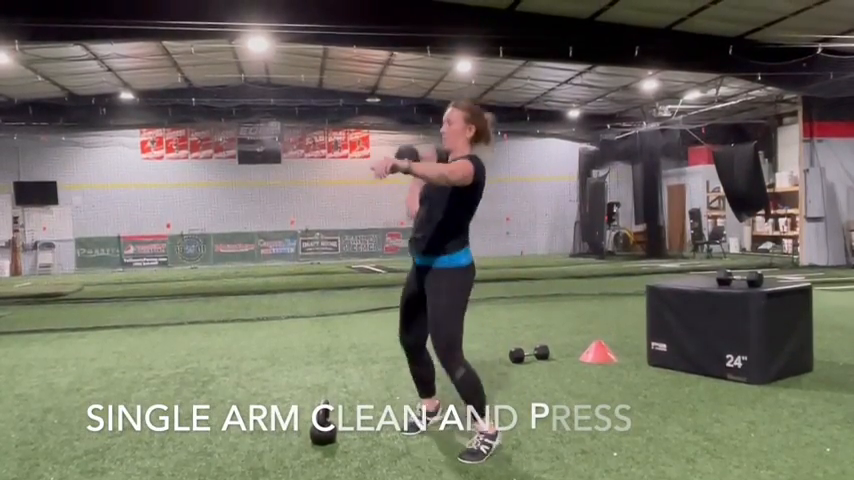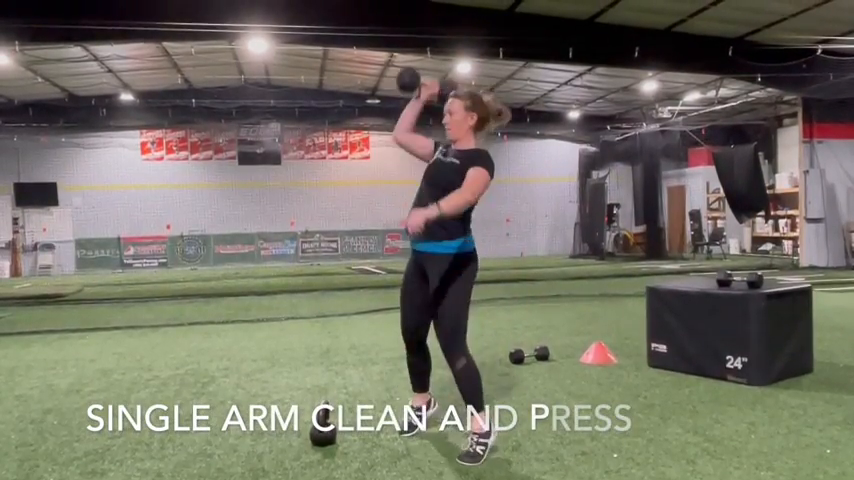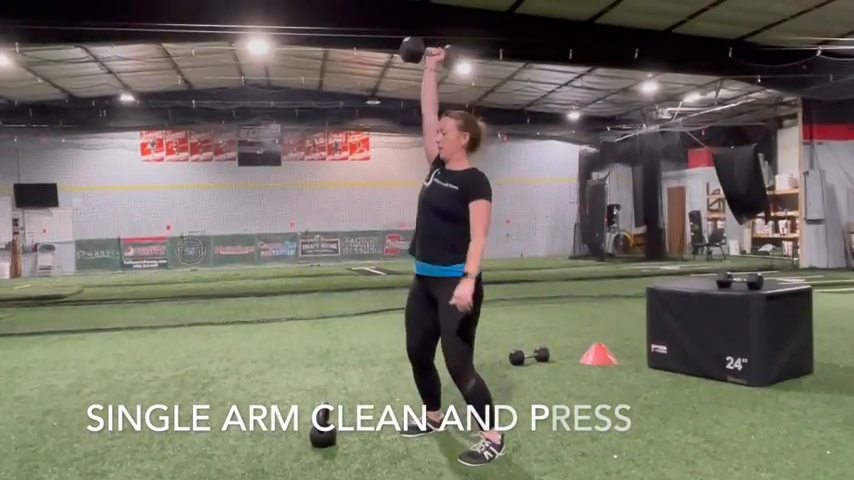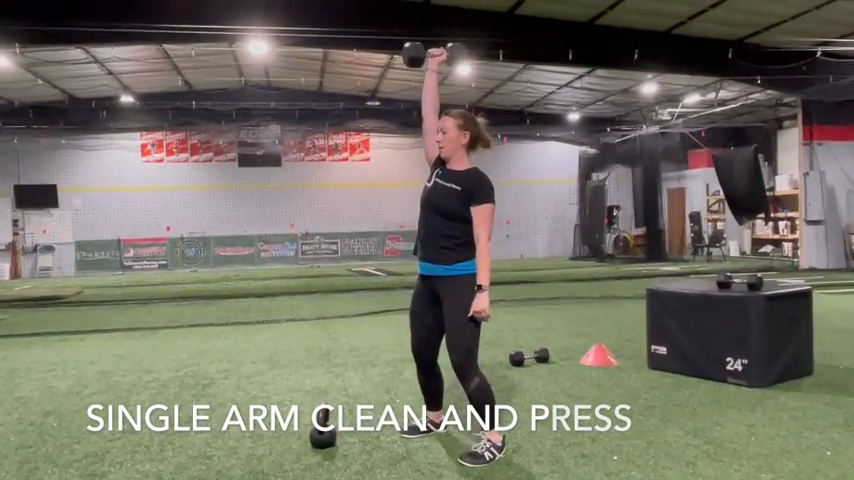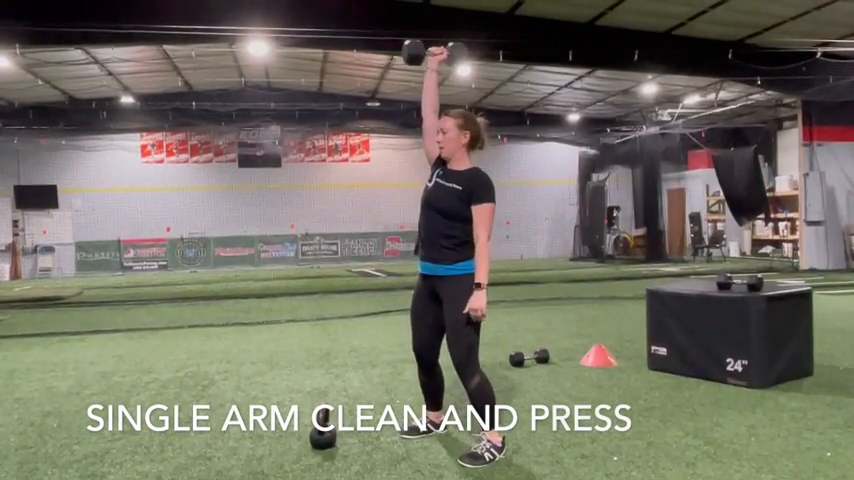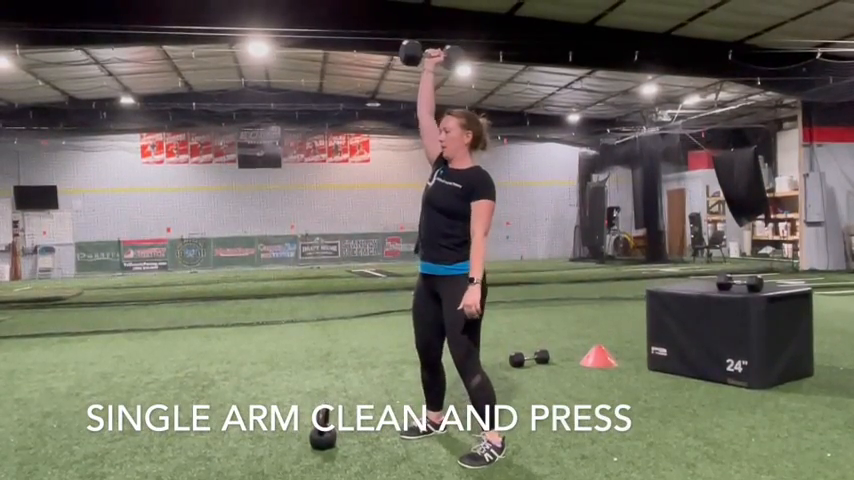
dt=0.2s
person 1, frame 1
left shoulder: (471, 166)
right shoulder: (441, 165)
left elbow: (442, 175)
right elbow: (416, 208)
left wrist: (400, 165)
right wrist: (410, 165)
left hip: (450, 271)
right hip: (422, 268)
left knee: (448, 352)
right knee: (410, 342)
left ankle: (487, 429)
right ankle: (429, 405)
person 1, frame 2
left shoulder: (478, 158)
right shoulder: (442, 149)
left elbow: (466, 194)
right elbow: (400, 136)
left wrist: (428, 211)
right wrist: (420, 100)
left hip: (453, 259)
right hip: (421, 259)
left knee: (451, 342)
right knee: (412, 334)
left ankle: (482, 429)
right ankle: (423, 404)
person 1, frame 3
left shoulder: (474, 182)
right shoulder: (437, 168)
left elbow: (478, 238)
right elbow: (427, 112)
left wrist: (468, 281)
right wrist: (430, 68)
left hip: (455, 282)
right hip: (423, 280)
left knee: (458, 363)
right knee: (417, 354)
left ankle: (493, 438)
right ankle: (434, 418)
person 1, frame 4
left shoulder: (477, 182)
right shoulder: (437, 168)
left elbow: (482, 241)
right elbow: (427, 113)
left wrist: (483, 290)
right wrist: (432, 69)
left hip: (460, 282)
right hip: (427, 279)
left knee: (463, 362)
right knee: (422, 354)
left ankle: (494, 438)
right ankle: (434, 419)
person 1, frame 5
left shoulder: (477, 182)
right shoulder: (438, 167)
left elbow: (482, 240)
right elbow: (427, 113)
left wrist: (480, 289)
right wrist: (432, 68)
left hip: (460, 281)
right hip: (429, 279)
left knee: (464, 360)
right knee: (424, 353)
left ankle: (494, 439)
right ankle: (434, 419)
person 1, frame 6
left shoulder: (478, 180)
right shoulder: (440, 166)
left elbow: (479, 236)
right elbow: (422, 115)
left wrist: (474, 284)
right wrist: (429, 69)
left hip: (458, 280)
right hip: (428, 278)
left knee: (465, 359)
right knee: (427, 352)
left ankle: (494, 440)
right ankle: (434, 420)
